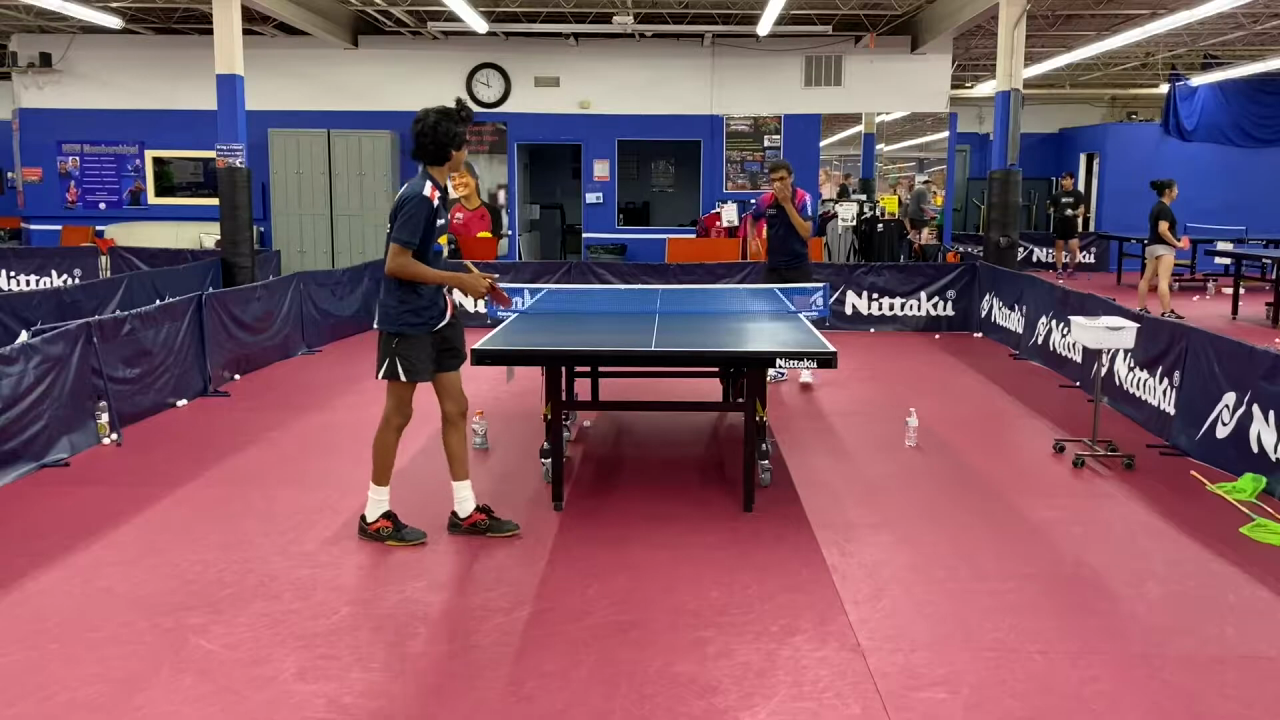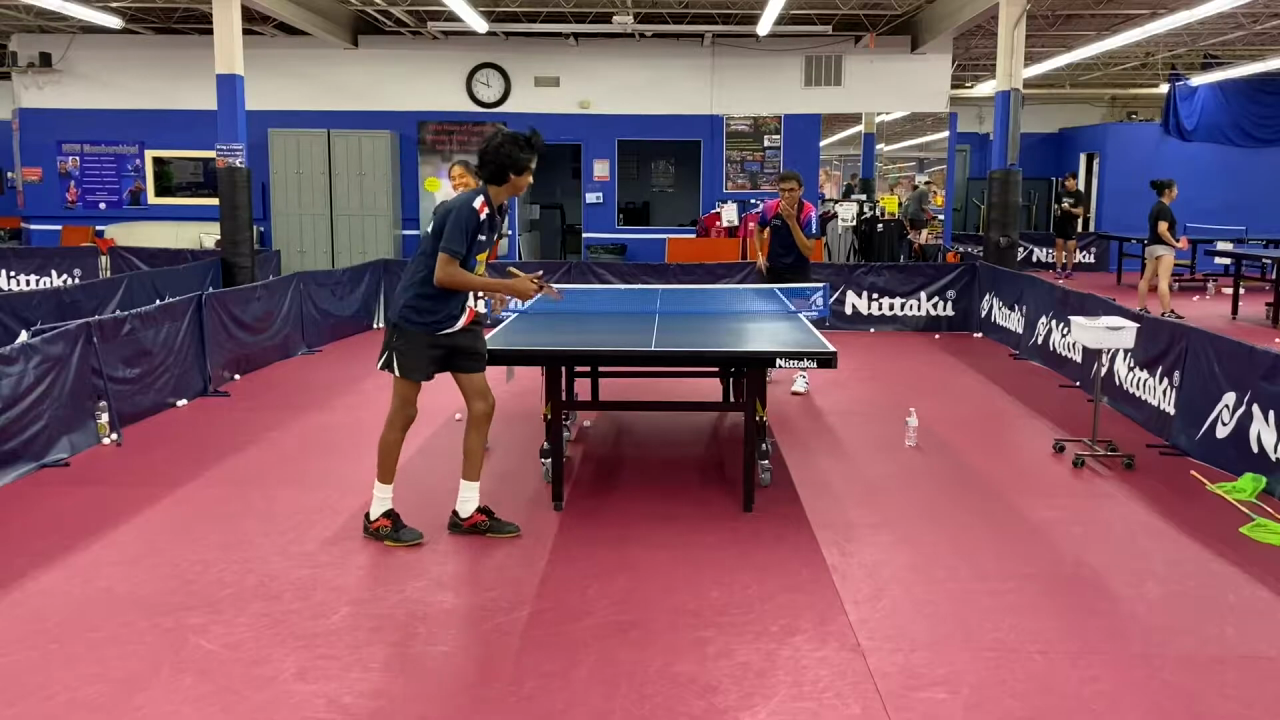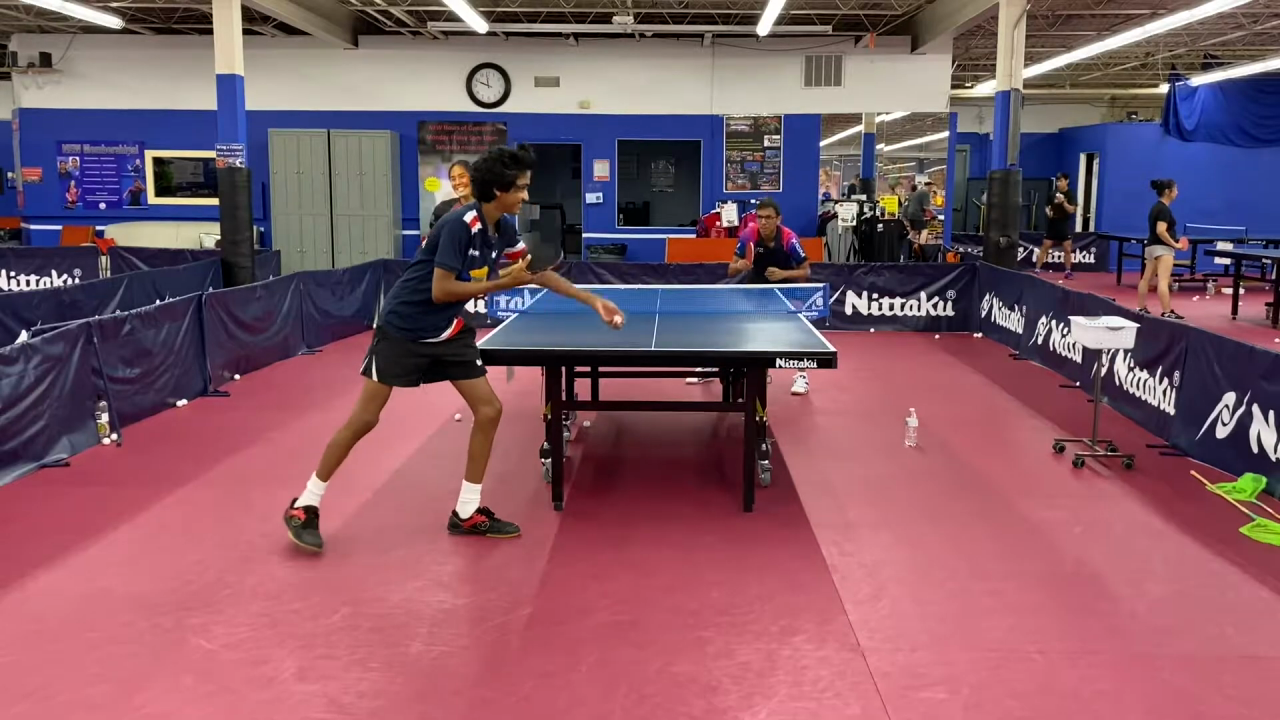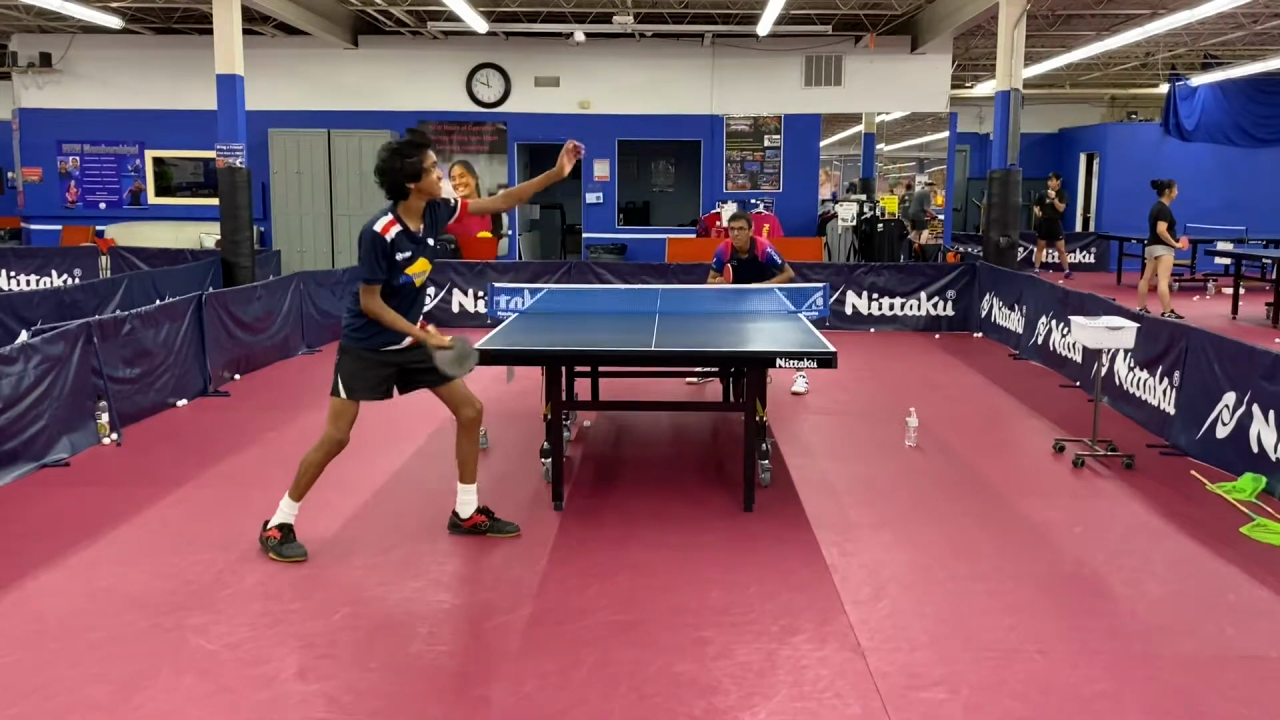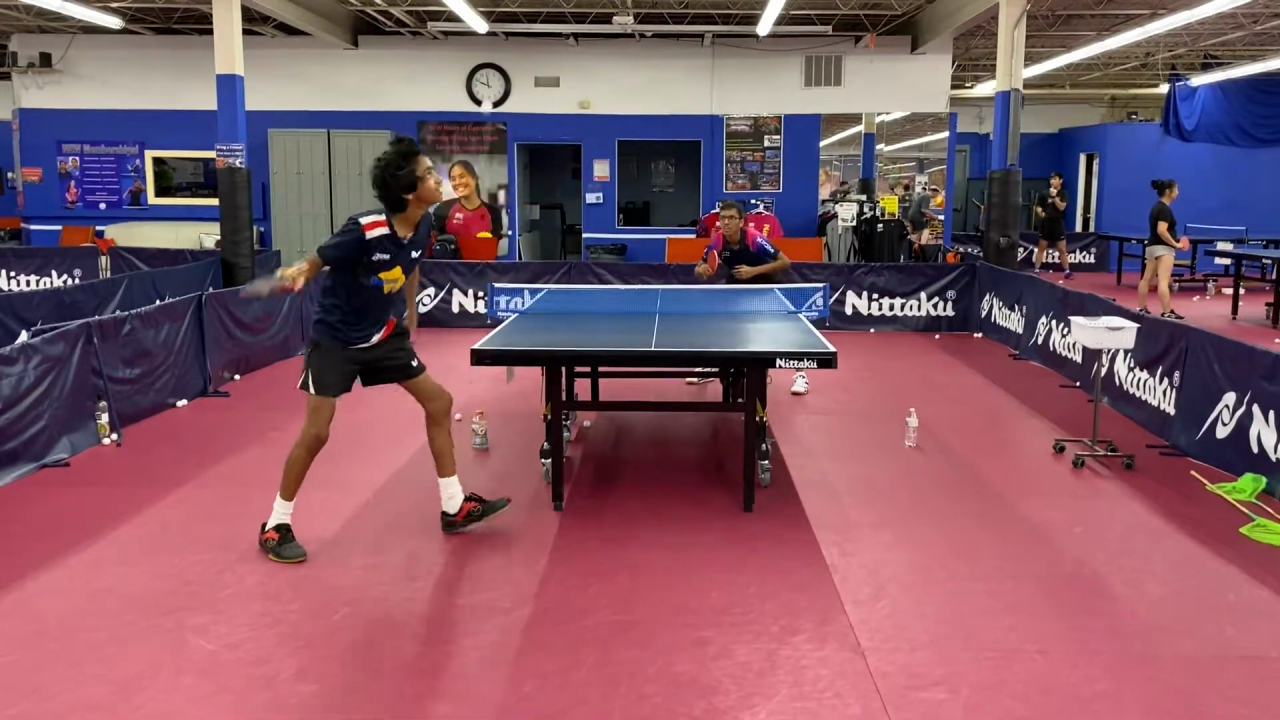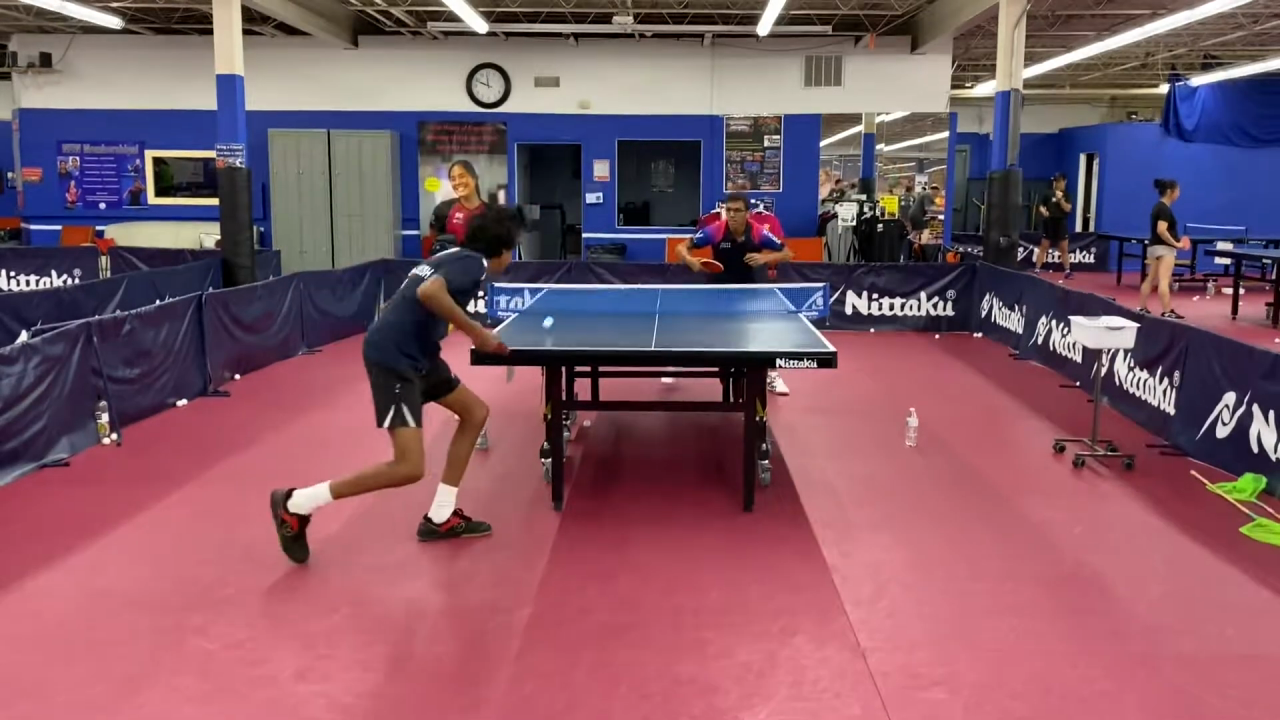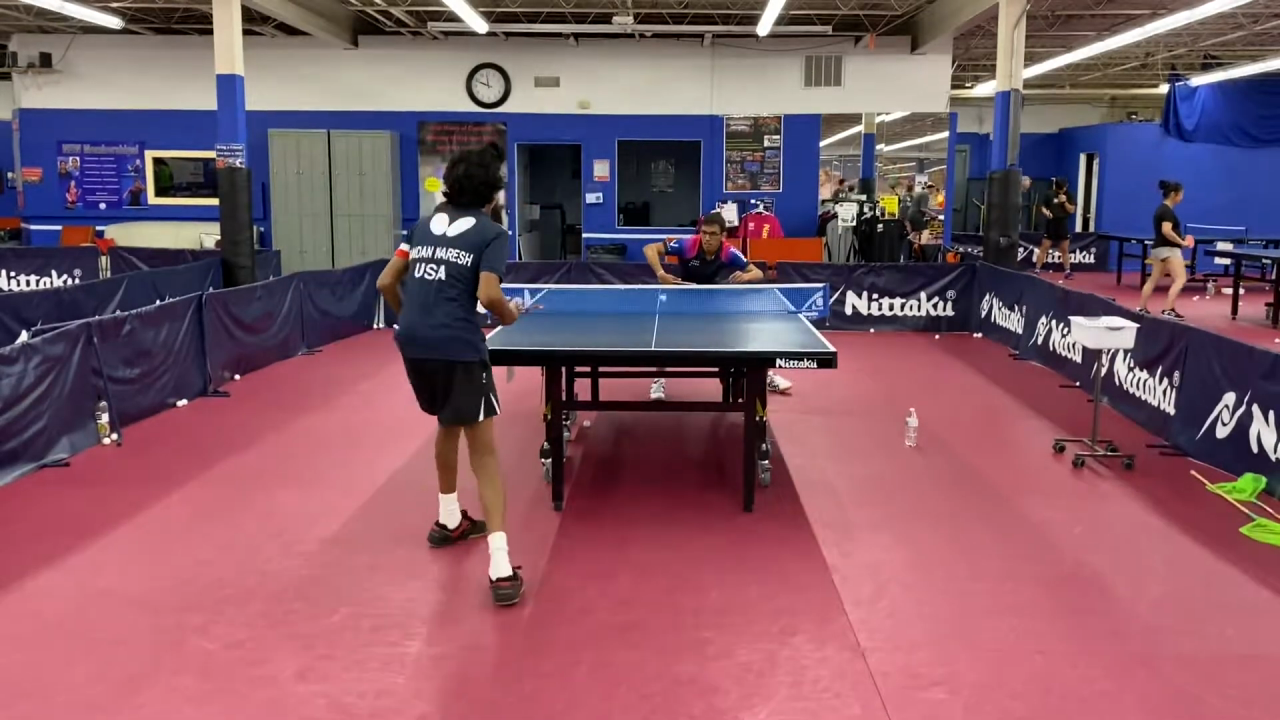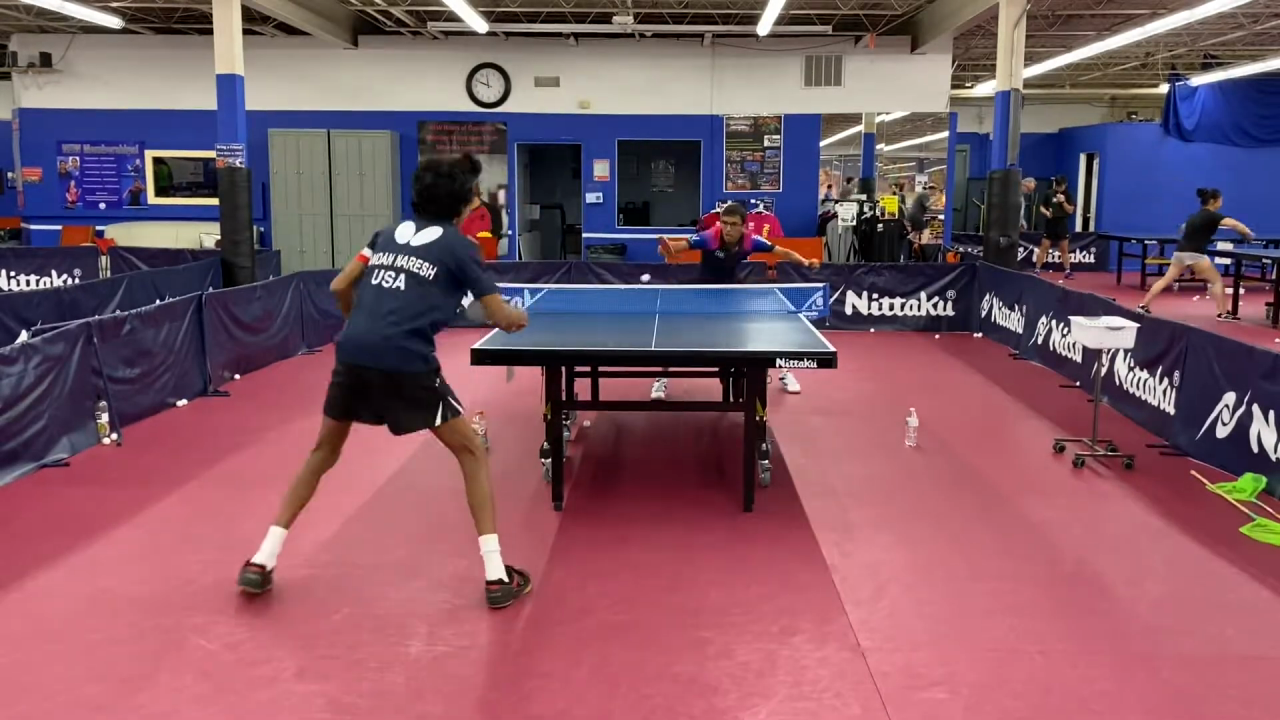
dt=0.4s
person 1, frame 1
left shoulder: (435, 192)
right shoulder: (419, 198)
right elbow: (397, 265)
left wrist: (456, 286)
right wrist: (459, 281)
left hip: (436, 320)
right hip: (407, 323)
left knee: (455, 409)
right knee: (398, 416)
left ankle: (465, 511)
right ankle: (375, 515)
person 1, frame 2
left shoulder: (491, 211)
right shoulder: (467, 209)
right elbow: (443, 275)
left wrist: (514, 284)
right wrist: (505, 287)
left hip: (456, 321)
right hip: (416, 321)
left knee: (482, 406)
right knee: (403, 414)
left ankle: (466, 511)
right ankle: (381, 512)
person 1, frame 3
left shoulder: (501, 228)
right shoulder: (459, 226)
left elbow: (538, 272)
right elbow: (440, 291)
left wrist: (591, 299)
right wrist: (499, 284)
left hip: (449, 333)
right hip: (404, 330)
left knee: (489, 411)
right knee: (364, 419)
left ankle: (467, 512)
right ankle: (306, 506)
person 1, frame 4
left shoulder: (434, 210)
right shoulder: (378, 234)
left elbow: (494, 203)
right elbow: (368, 302)
left wrist: (555, 174)
right wrist: (423, 334)
left hip: (412, 338)
right hip: (366, 344)
left knee: (471, 412)
right knee: (337, 436)
left ankle: (467, 513)
right ankle: (279, 524)
person 1, frame 5
left shoulder: (424, 229)
right shoulder: (362, 229)
right elbow: (314, 264)
left wrist: (408, 312)
right wrist: (298, 272)
left hip: (383, 332)
right hip: (336, 335)
left knee: (439, 403)
right knee: (316, 434)
left ankle: (454, 506)
right ankle: (276, 525)
person 1, frame 6
left shoulder: (453, 258)
right shoulder: (473, 264)
left elbow: (404, 303)
right elbow: (428, 293)
right wrist: (479, 336)
left hip: (410, 354)
right hip: (394, 358)
left knee: (476, 413)
right knee: (408, 468)
left ankle: (441, 516)
right ankle: (298, 505)
person 1, frame 7
left shoulder: (422, 226)
right shoulder: (492, 234)
left elbow: (385, 284)
right elbow: (491, 295)
right wrist: (509, 314)
left hip: (412, 344)
right hip: (458, 348)
left knee: (450, 424)
right knee: (485, 453)
left ankle: (449, 519)
right ankle: (500, 569)
person 1, frame 8
left shoulder: (389, 235)
right shoulder: (459, 247)
left elbow: (340, 286)
right elbow: (508, 320)
right wrist: (517, 315)
left hip: (354, 352)
right hip: (406, 362)
left knee: (324, 452)
right knee: (473, 453)
left ankle: (262, 561)
right ankle: (496, 574)
person 2, frame 1
left shoulder: (803, 199)
right shoulder: (765, 201)
left elbow: (806, 233)
right elbow: (751, 222)
left wrist: (787, 203)
right wrist: (753, 242)
left hip: (798, 267)
right hip: (773, 267)
left ankle: (806, 366)
right ankle: (779, 366)
person 2, frame 2
left shoulder: (809, 213)
right shoulder: (769, 208)
left elbow: (808, 251)
right elbow: (758, 231)
left wrist: (791, 223)
right wrist: (759, 255)
left hip: (797, 272)
right hip: (771, 269)
left ankle: (801, 374)
person 2, frame 3
left shoulder: (789, 239)
right shoulder: (748, 235)
left elbow: (806, 272)
right elbow: (732, 267)
left wrist: (782, 274)
right wrist: (739, 266)
left hip: (783, 284)
right hip: (754, 283)
left ankle: (801, 375)
right ankle: (711, 366)
person 2, frame 4
left shoulder: (764, 248)
right shoulder: (723, 250)
left elbow: (789, 274)
right elbow: (710, 281)
left wrist: (764, 286)
right wrist: (718, 283)
left ankle: (800, 375)
right ankle: (710, 366)
person 2, frame 5
left shoulder: (755, 239)
right shoulder: (716, 241)
left elbow: (785, 262)
right elbow: (699, 270)
left wrist: (754, 271)
right wrist: (703, 270)
left hip: (766, 285)
right hip: (736, 285)
left ankle: (800, 375)
right ankle: (709, 367)
person 2, frame 6
left shoulder: (759, 233)
right shoulder: (714, 231)
left elbow: (788, 254)
right elbow: (681, 247)
left wrist: (766, 257)
right wrist: (690, 260)
left hip: (747, 286)
right hip: (717, 284)
left ankle: (771, 375)
person 2, frame 7
left shoulder: (729, 253)
right shoulder: (687, 245)
left elbow: (759, 274)
right elbow: (650, 249)
left wrist: (745, 277)
right wrist: (660, 273)
left ankle: (766, 376)
right ankle: (659, 380)
person 2, frame 8
left shoulder: (751, 241)
right shoulder: (709, 237)
left elbow: (782, 252)
right elbow: (677, 247)
left wrist: (805, 262)
right wrist: (668, 247)
left ankle: (784, 374)
right ankle: (664, 378)
